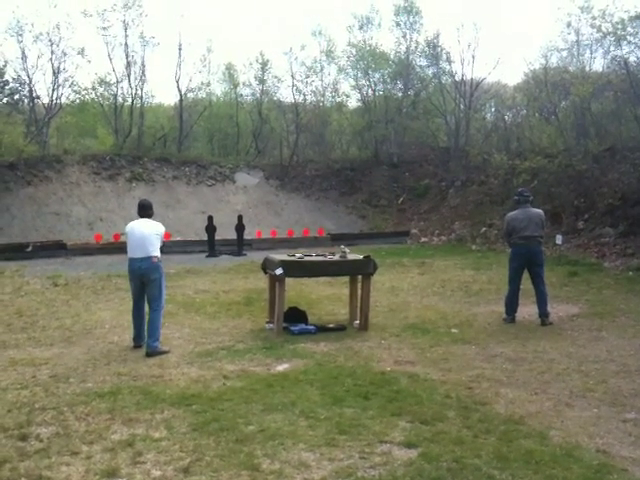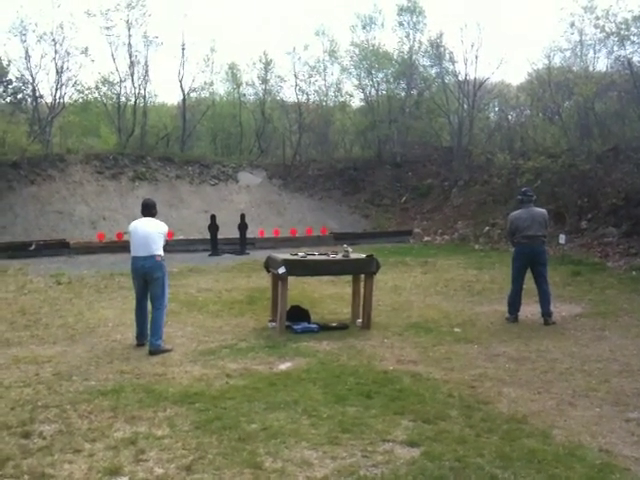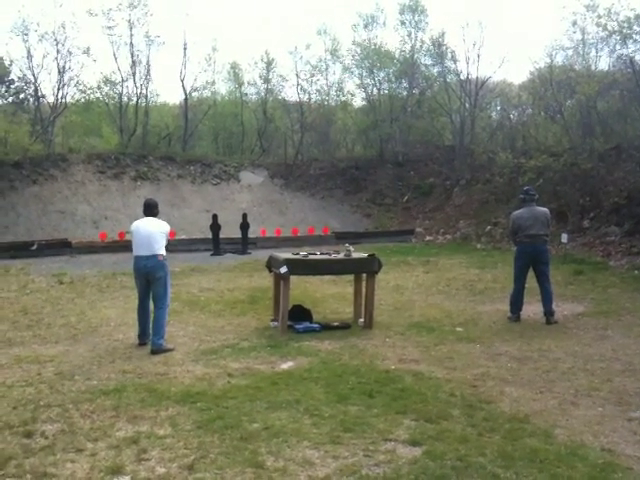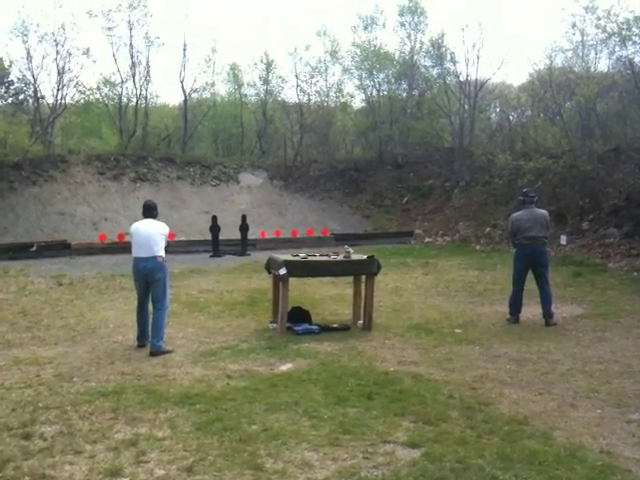
dt=0.4s
person 1, frame 1
left shoulder: (129, 227)
right shoulder: (158, 227)
left elbow: (130, 245)
left hip: (133, 265)
right hip: (152, 265)
left knee: (137, 304)
right knee: (156, 306)
left ankle: (138, 340)
right ankle: (152, 346)
person 1, frame 2
left shoulder: (132, 226)
right shoulder: (162, 226)
left elbow: (133, 244)
left hip: (136, 264)
right hip: (155, 263)
left knee: (140, 302)
right knee: (159, 304)
left ankle: (141, 338)
right ankle: (155, 344)
person 1, frame 3
left shoulder: (134, 226)
right shoulder: (164, 226)
left elbow: (135, 244)
left hip: (139, 263)
right hip: (157, 263)
left knee: (143, 301)
right knee: (161, 304)
left ankle: (143, 337)
right ankle: (157, 343)
person 1, frame 4
left shoulder: (134, 227)
right shoulder: (163, 227)
left elbow: (134, 245)
left hip: (138, 265)
right hip: (156, 264)
left knee: (142, 303)
right knee: (160, 305)
left ankle: (142, 339)
right ankle: (156, 345)
person 2, frame 1
left shoulder: (510, 217)
right shoulder: (540, 214)
left elbow: (506, 237)
right elbow: (543, 232)
left hip: (518, 251)
right hip: (535, 249)
left knee: (514, 284)
right knee: (539, 284)
left ankle: (510, 315)
right ankle: (544, 317)
person 2, frame 2
left shoulder: (514, 216)
right shoulder: (543, 214)
left elbow: (510, 236)
right elbow: (546, 232)
left hip: (521, 250)
right hip: (539, 249)
left knee: (517, 284)
right knee: (542, 284)
left ankle: (513, 314)
right ankle: (547, 316)
person 2, frame 3
left shoulder: (515, 215)
right shoulder: (545, 213)
left elbow: (512, 235)
right elbow: (548, 231)
left hip: (523, 249)
right hip: (541, 248)
left knee: (519, 283)
right knee: (545, 283)
left ankle: (515, 314)
right ankle: (549, 315)
person 2, frame 4
left shoulder: (515, 217)
right shoulder: (545, 215)
left elbow: (511, 237)
right elbow: (548, 233)
left hip: (523, 251)
right hip: (540, 250)
left knee: (518, 285)
right knee: (544, 284)
left ankle: (514, 315)
right ankle: (548, 317)
